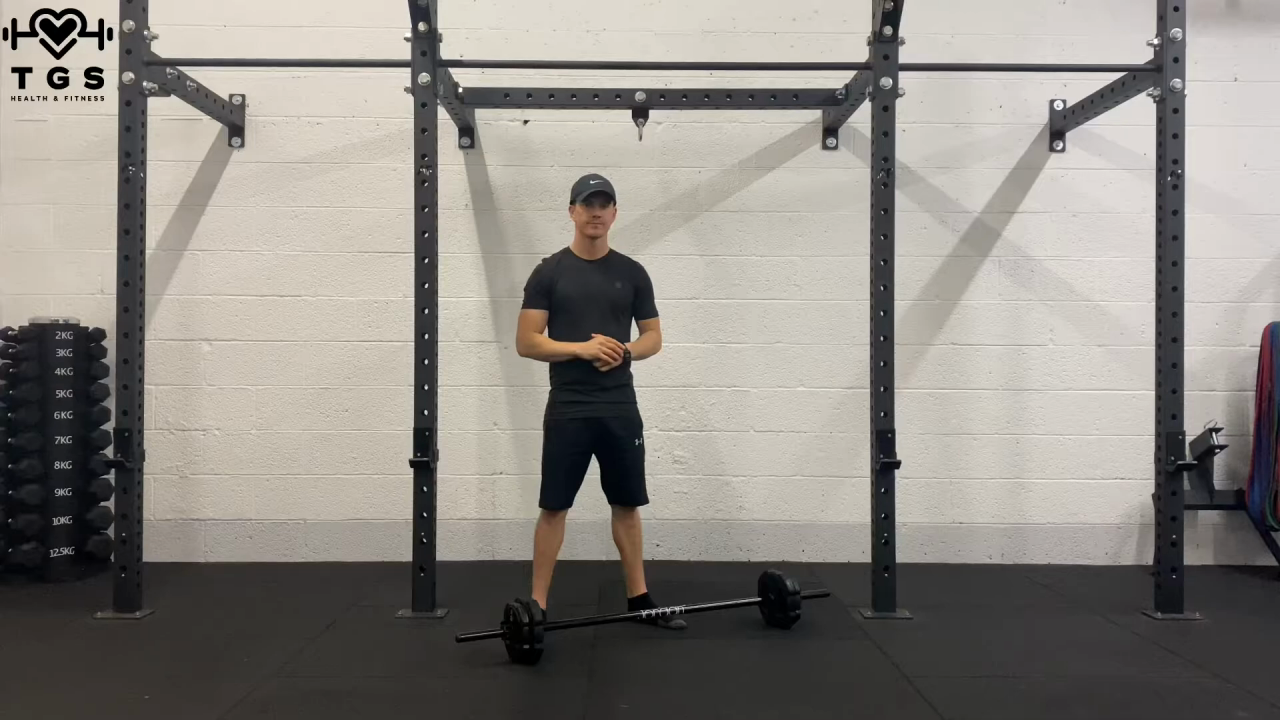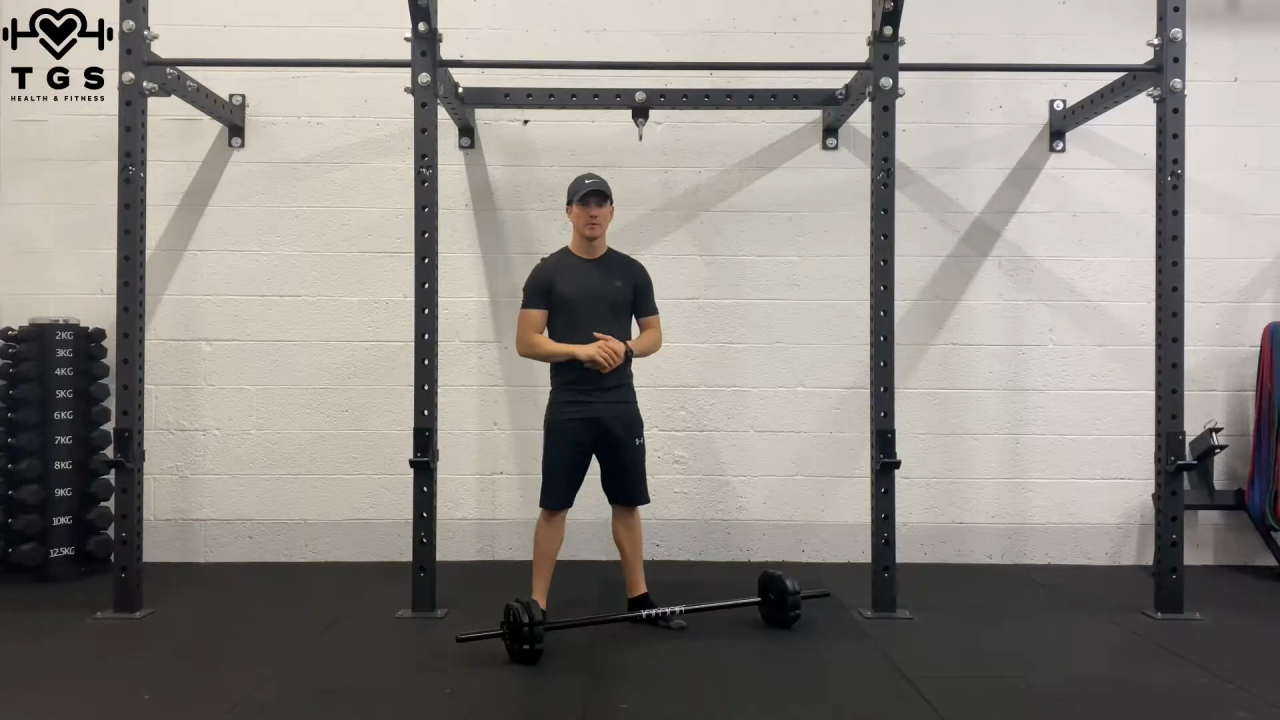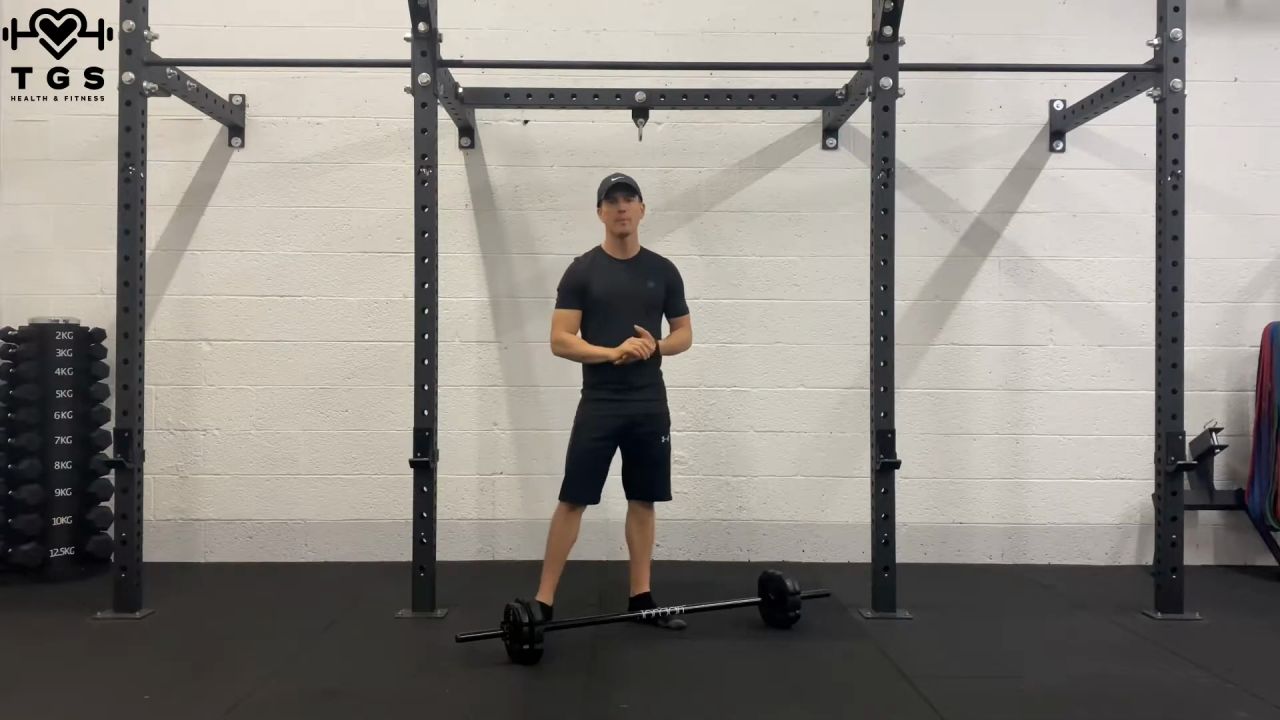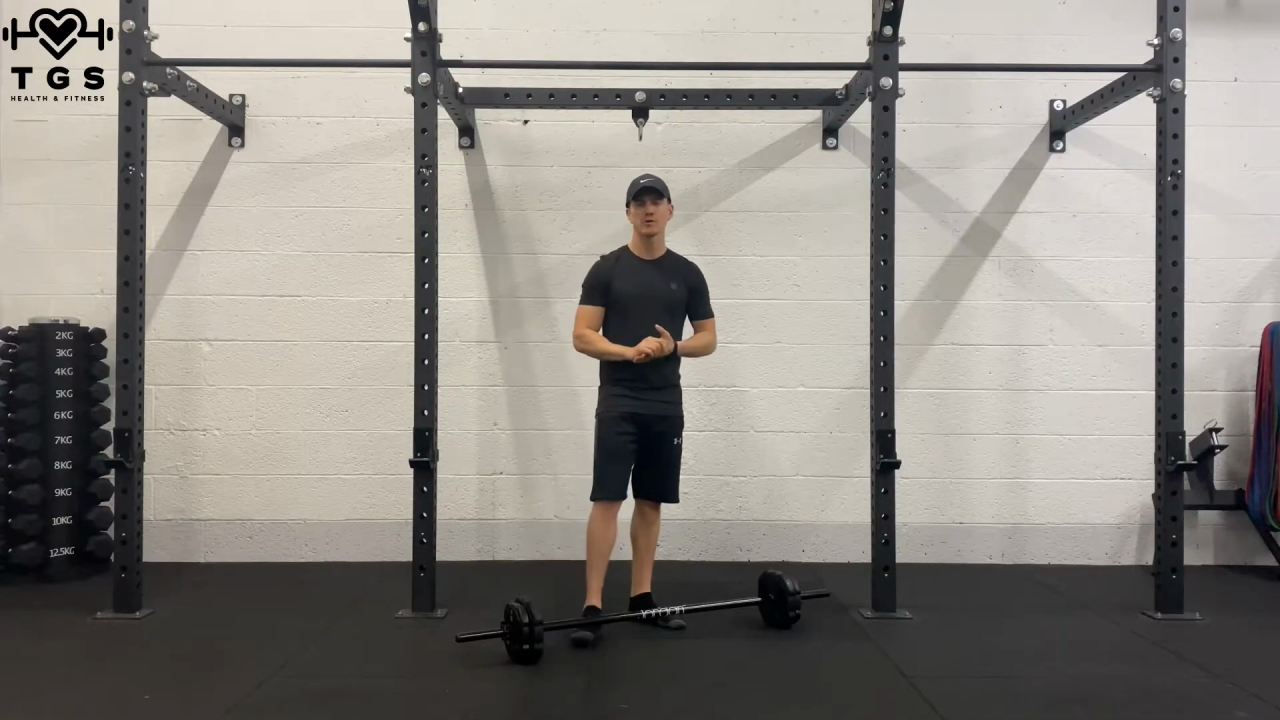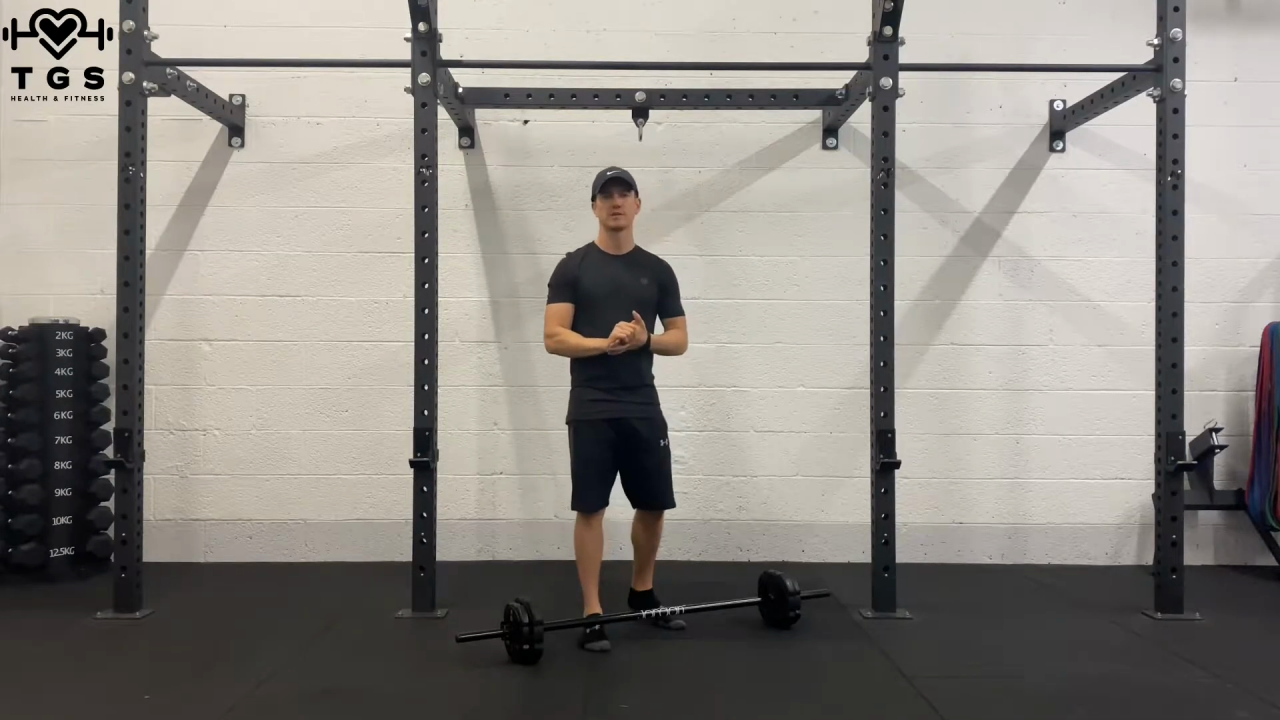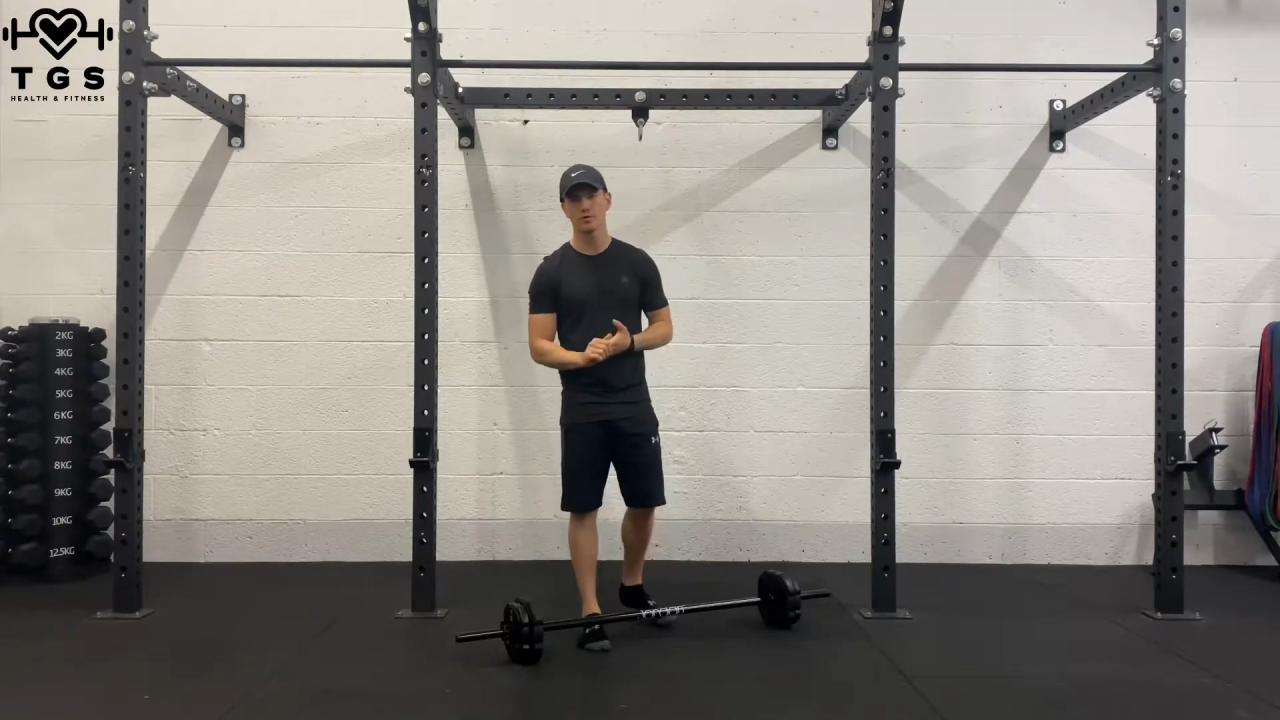
dt=0.7s
person 1, frame 1
left shoulder: (632, 273)
right shoulder: (550, 272)
left elbow: (654, 338)
right elbow: (526, 342)
left wrist: (624, 350)
right wrist: (581, 348)
left hip: (620, 407)
right hip: (568, 409)
left knee: (627, 504)
right knee: (554, 506)
left ankle: (638, 597)
right ankle: (538, 605)
person 1, frame 2
left shoulder: (631, 271)
right shoulder: (548, 272)
left elbow: (654, 334)
right elbow: (526, 342)
left wrist: (625, 349)
right wrist: (580, 350)
left hip: (621, 406)
right hip: (569, 408)
left knee: (628, 503)
right knee: (554, 506)
left ankle: (639, 597)
right ankle: (538, 604)
person 1, frame 3
left shoulder: (663, 271)
right shoulder: (582, 271)
left elbow: (684, 334)
right elbow: (560, 341)
left wrist: (655, 346)
right wrist: (612, 352)
left hip: (649, 404)
right hip: (600, 403)
left knee: (643, 500)
right knee: (574, 500)
left ankle: (641, 596)
right ankle: (544, 601)
person 1, frame 4
left shoulder: (687, 272)
right shoulder: (607, 268)
left elbow: (708, 338)
right elbow: (582, 335)
left wrist: (672, 346)
right wrist: (630, 351)
left hip: (666, 404)
right hip: (619, 401)
left knee: (651, 501)
right knee: (607, 500)
left ankle: (641, 595)
right ankle: (592, 605)
person 1, frame 5
left shoulder: (657, 270)
right shoulder: (573, 266)
left elbow: (679, 340)
right elbow: (553, 337)
left wrist: (644, 339)
right wrist: (605, 342)
left hip: (643, 406)
right hip: (591, 408)
left knee: (655, 505)
right knee: (590, 509)
left ankle: (642, 591)
right ankle: (593, 613)
person 1, frame 6
left shoulder: (637, 262)
right shoulder: (552, 271)
left elbow: (664, 327)
right elbow: (539, 345)
left wrist: (629, 342)
right wrist: (581, 358)
left hip: (635, 405)
right hip: (583, 411)
left knee: (645, 503)
right knee: (583, 510)
left ankle: (632, 586)
right ankle: (590, 612)
